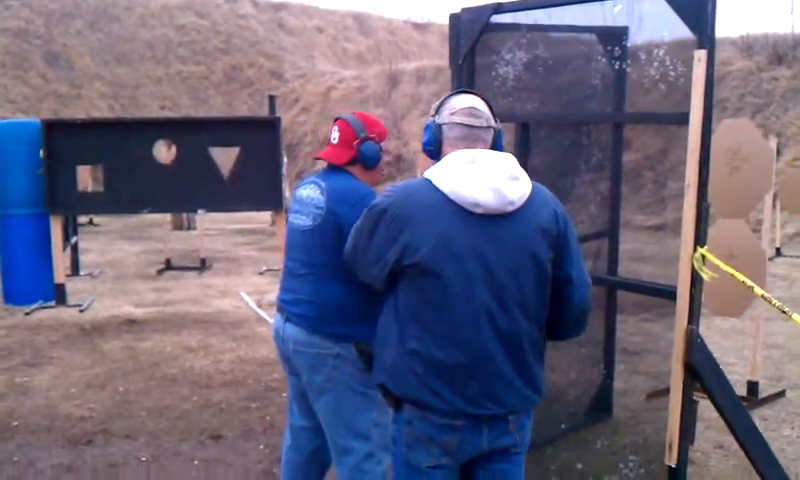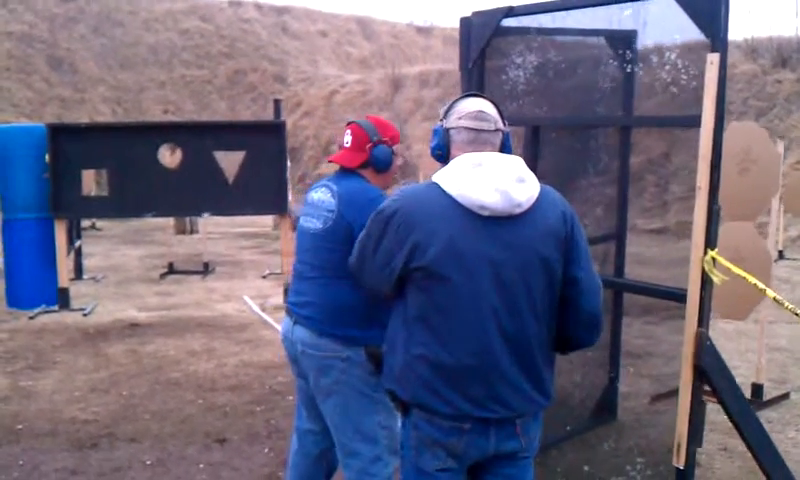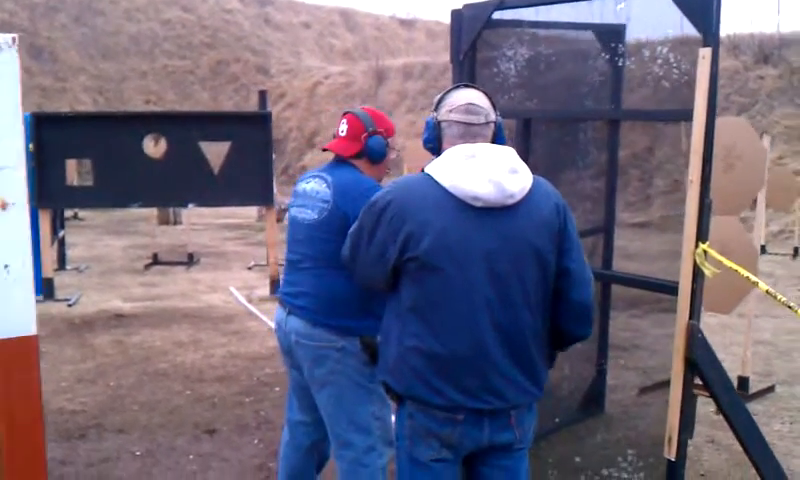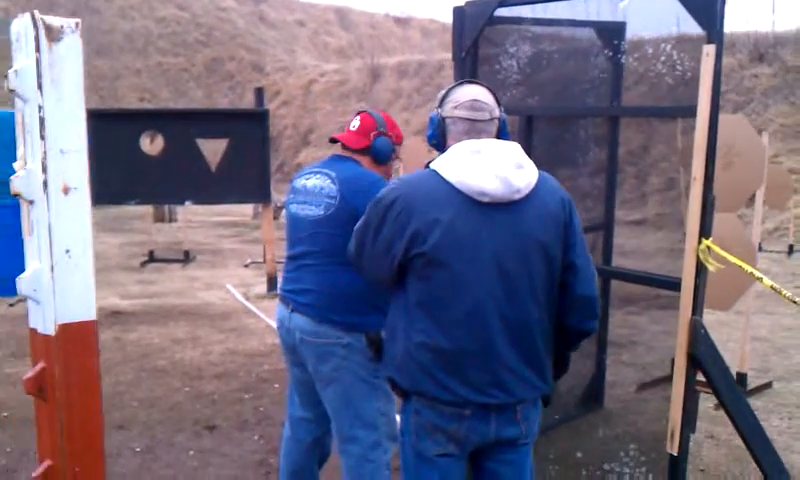
dt=0.2s
person 1, frame 1
left shoulder: (402, 205)
right shoulder: (546, 207)
left elbow: (363, 265)
right elbow: (572, 313)
left hip: (429, 410)
right hip: (511, 408)
person 1, frame 2
left shoulder: (408, 209)
right shoulder: (555, 209)
left elbow: (369, 275)
right elbow: (585, 319)
left hip: (438, 414)
right hip: (519, 412)
person 1, frame 3
left shoulder: (402, 200)
right shoulder: (547, 200)
left elbow: (361, 267)
right elbow: (577, 310)
left hip: (432, 406)
right hip: (514, 404)
person 1, frame 4
left shoulder: (408, 195)
right shoulder: (552, 195)
left elbow: (366, 261)
right elbow: (581, 302)
right wrist: (555, 354)
left hip: (438, 401)
right hip: (519, 398)
person 2, frame 1
left shoulder: (308, 186)
right shoulder: (357, 196)
left hip: (291, 326)
right hip: (333, 340)
left knee: (305, 429)
right knee: (363, 446)
person 2, frame 2
left shoulder: (320, 190)
right shoulder: (368, 200)
left hip: (300, 330)
right hip: (341, 343)
left knee: (312, 433)
right knee: (371, 450)
person 2, frame 3
left shoulder: (308, 181)
right shoulder: (362, 190)
left hip: (292, 319)
right hip: (337, 334)
left knee: (303, 425)
right knee: (364, 441)
person 2, frame 4
left shoulder: (304, 179)
right shoulder: (368, 185)
left hip: (293, 316)
right hip: (340, 330)
left knee: (304, 422)
right knee: (368, 438)
